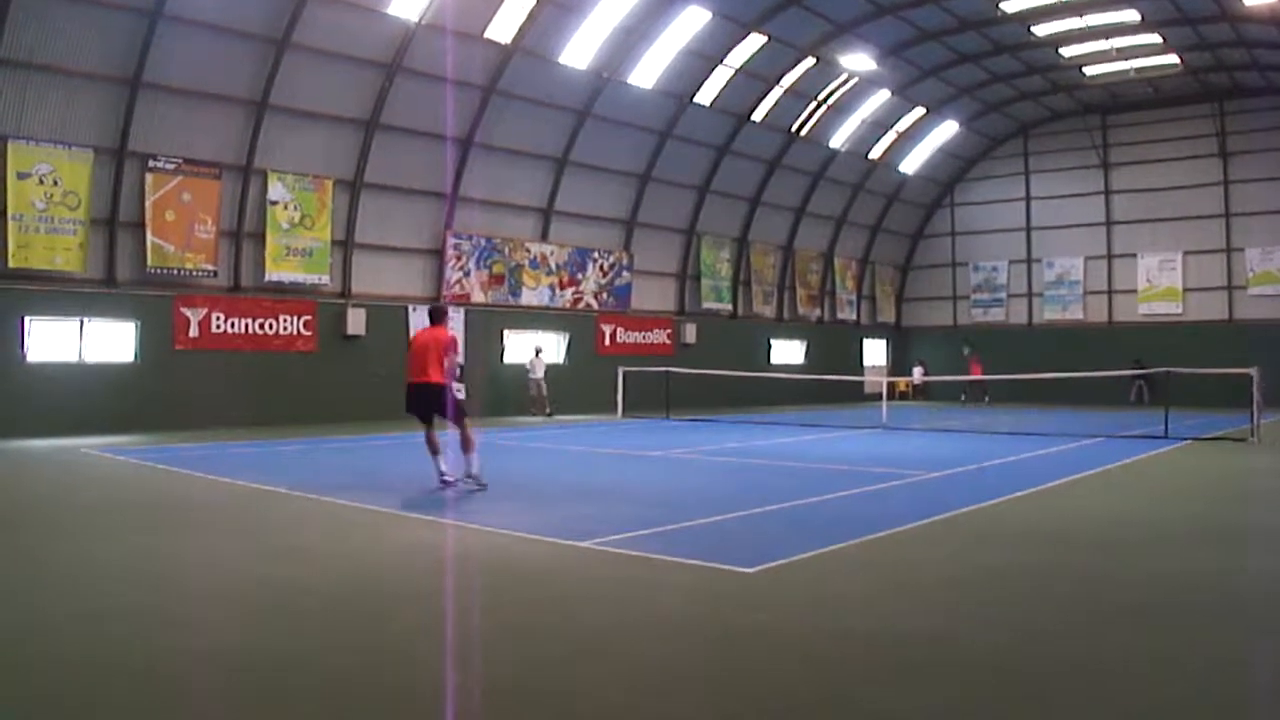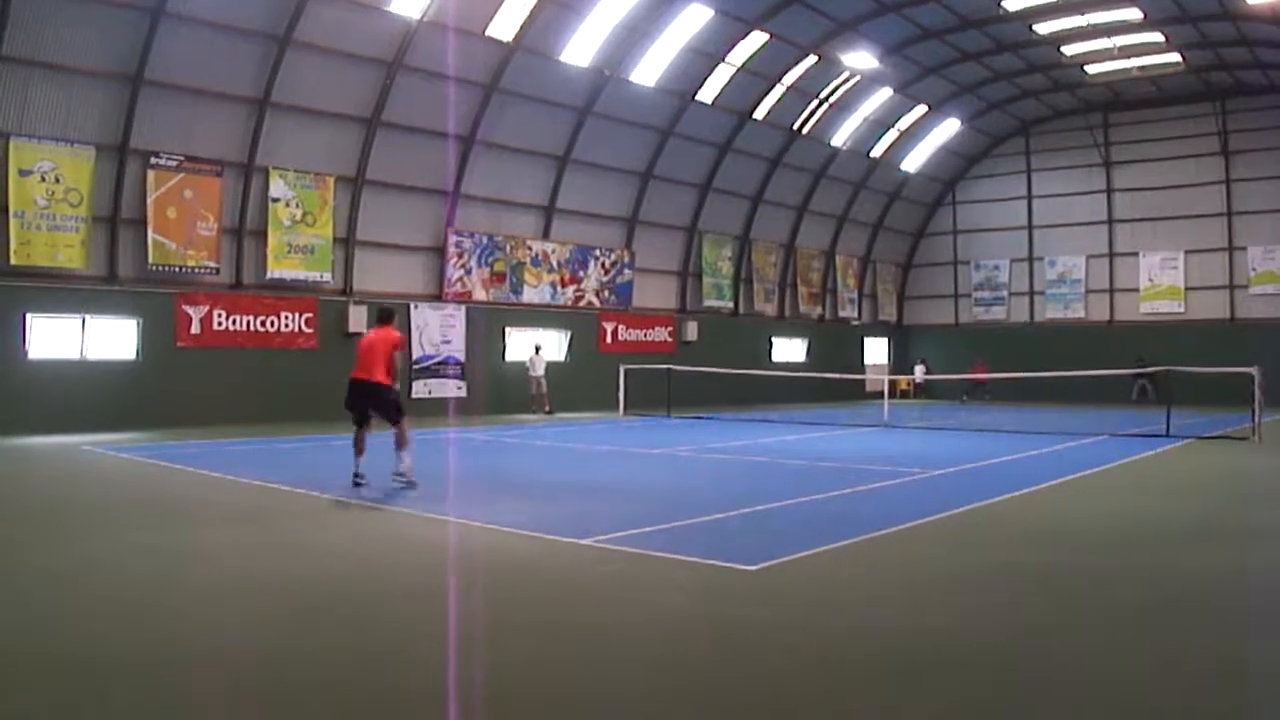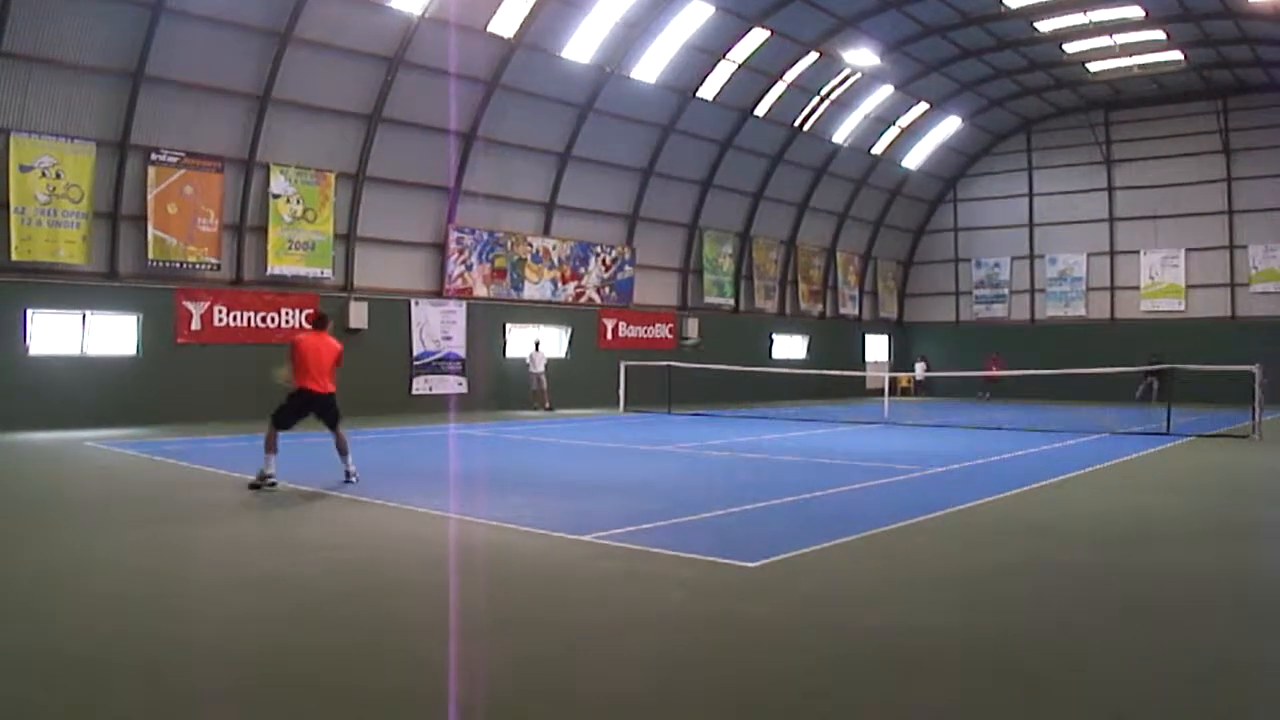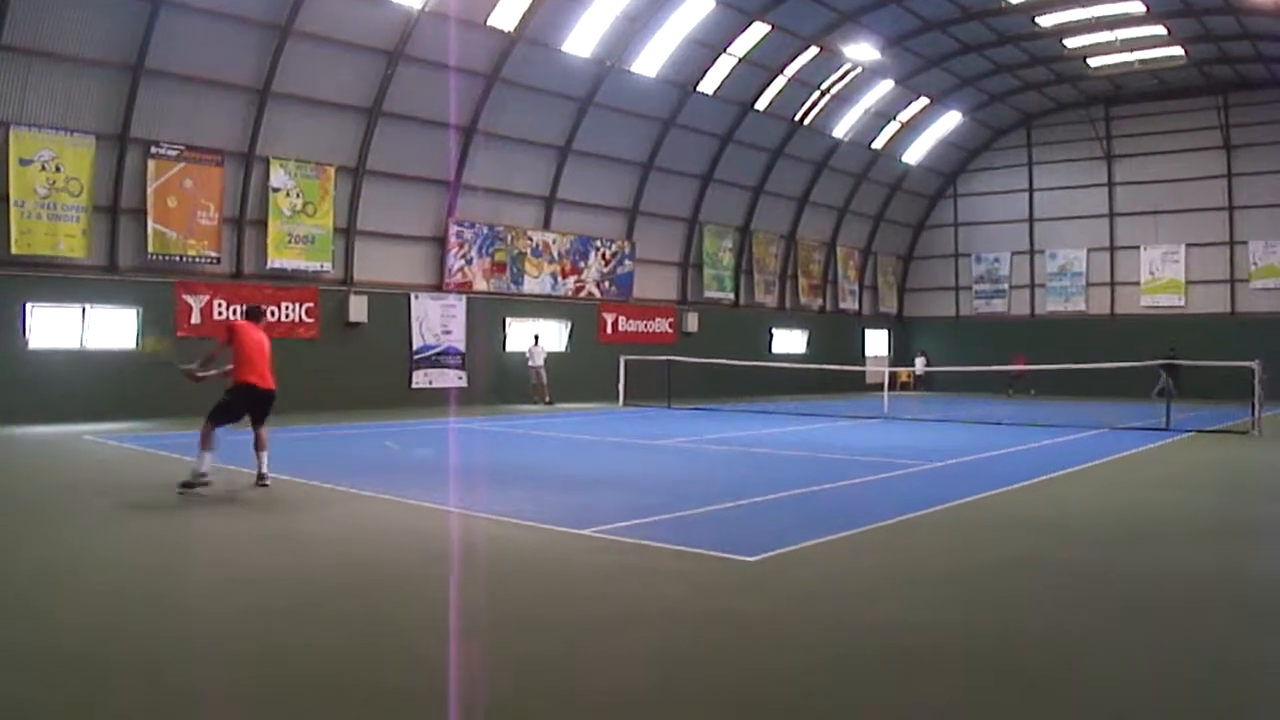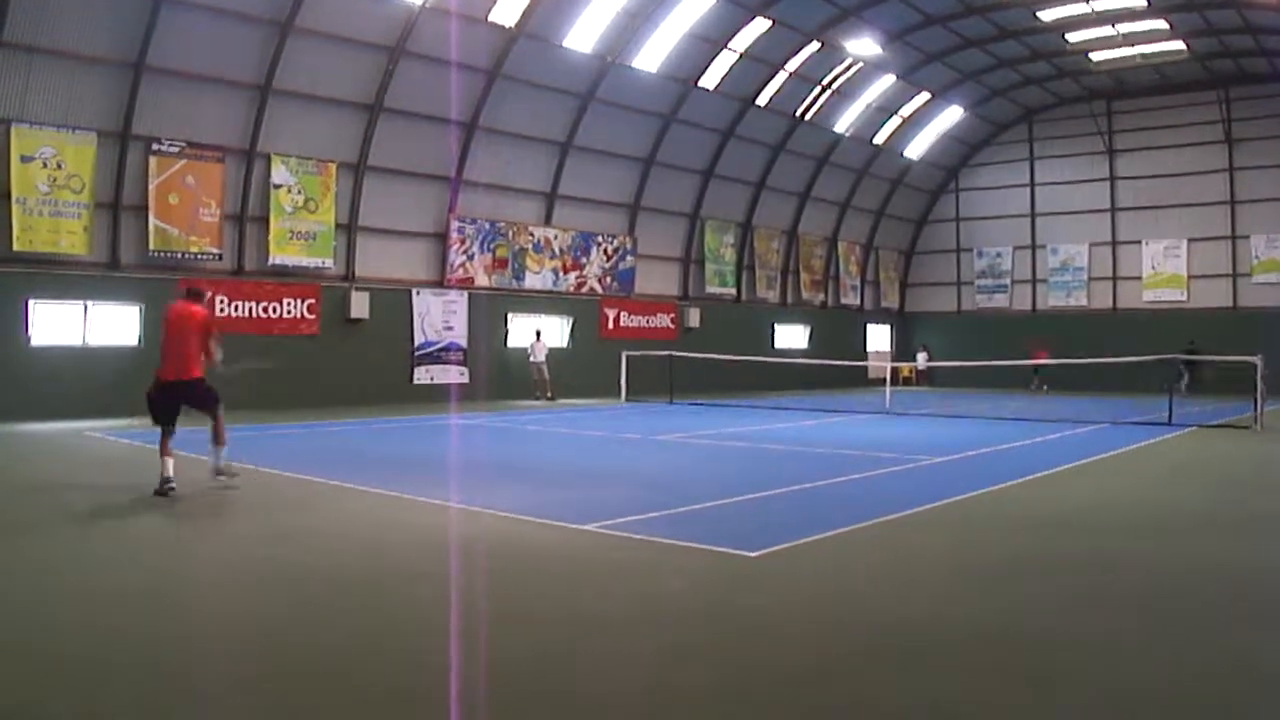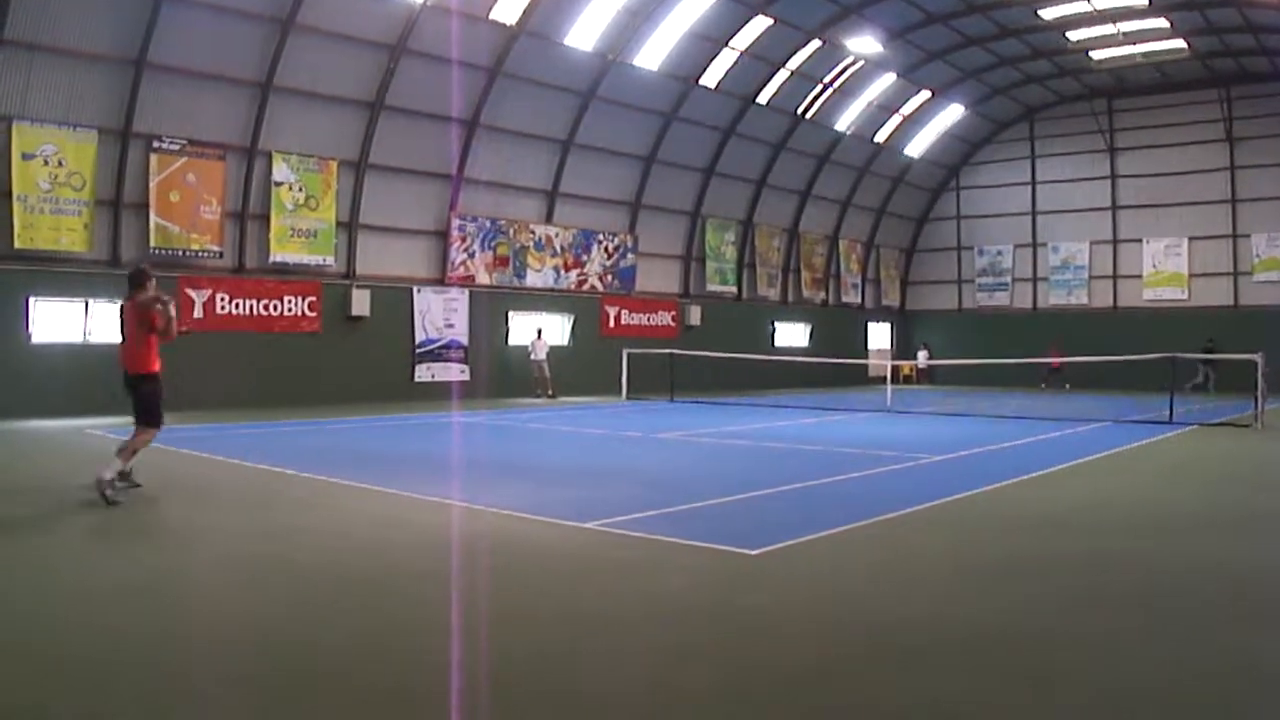
dt=0.3s
person 1, frame 1
left shoulder: (416, 337)
right shoulder: (448, 337)
left elbow: (413, 363)
right elbow: (452, 368)
right wrist: (449, 384)
left hip: (415, 388)
right hip: (437, 388)
left knee: (429, 427)
right knee: (464, 425)
left ankle: (442, 473)
right ankle: (472, 474)
person 1, frame 2
left shoulder: (366, 337)
right shoulder: (396, 337)
right elbow: (395, 365)
right wrist: (394, 384)
left hip: (356, 385)
right hip: (378, 386)
left knee: (362, 428)
right knee: (401, 424)
left ankle: (358, 473)
right ankle: (401, 471)
person 1, frame 3
left shoulder: (298, 340)
right shoulder: (336, 346)
left elbow: (293, 369)
left hip: (303, 393)
right hip: (326, 395)
left knee: (273, 427)
right knee: (337, 430)
left ankle: (268, 475)
right ankle: (350, 471)
person 1, frame 4
left shoulder: (236, 326)
right shoulder: (264, 338)
left elbow: (216, 353)
left wrist: (197, 369)
right wrist: (207, 375)
left hip: (244, 387)
right hip: (267, 391)
left knee: (209, 425)
right knee: (259, 427)
left ankle: (200, 474)
right ankle: (263, 473)
person 1, frame 5
left shoulder: (171, 311)
right shoulder: (205, 314)
right elbow: (211, 354)
right wrist: (215, 356)
left hip: (164, 381)
right hip: (190, 380)
left knee: (167, 431)
right knee: (217, 411)
left ankle: (167, 478)
right ankle: (219, 466)
person 1, frame 6
left shoulder: (130, 304)
right shoulder: (144, 307)
right elbow: (169, 334)
left wrist: (163, 304)
right wrist: (169, 310)
left hip: (133, 372)
right hip: (145, 374)
left knee: (146, 427)
right knee: (148, 431)
left ankle: (123, 472)
right ankle: (107, 478)
